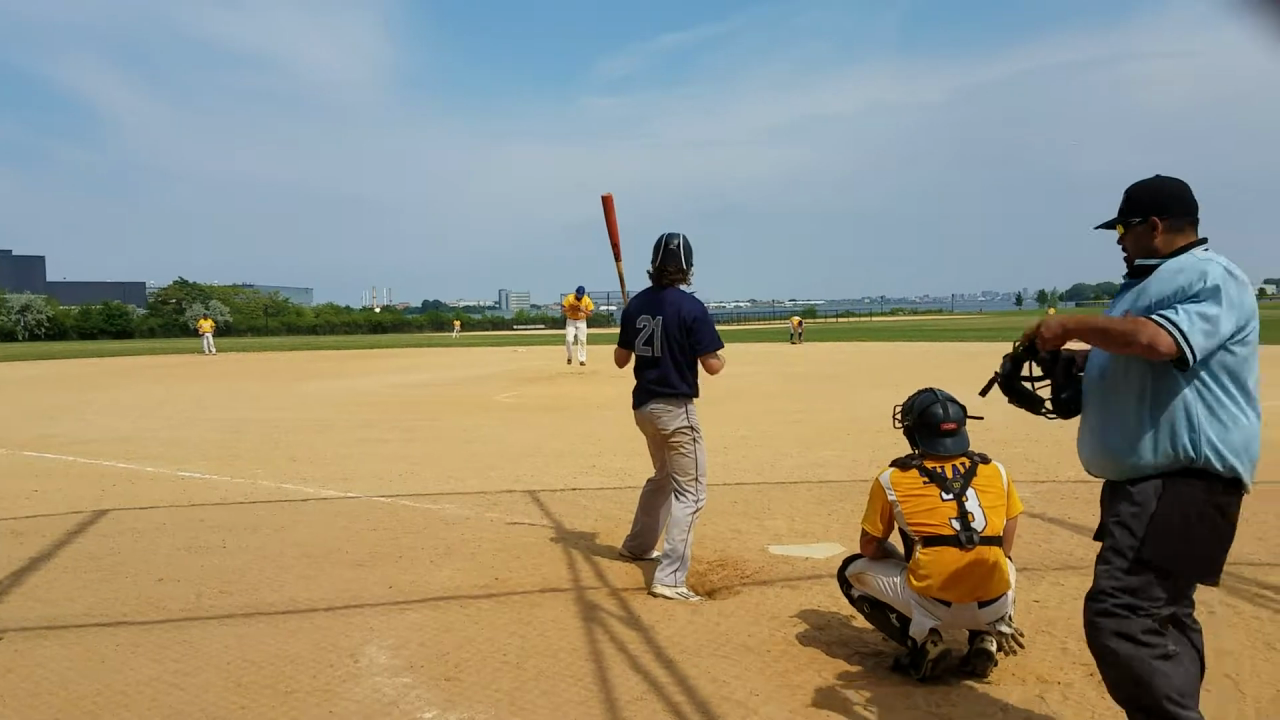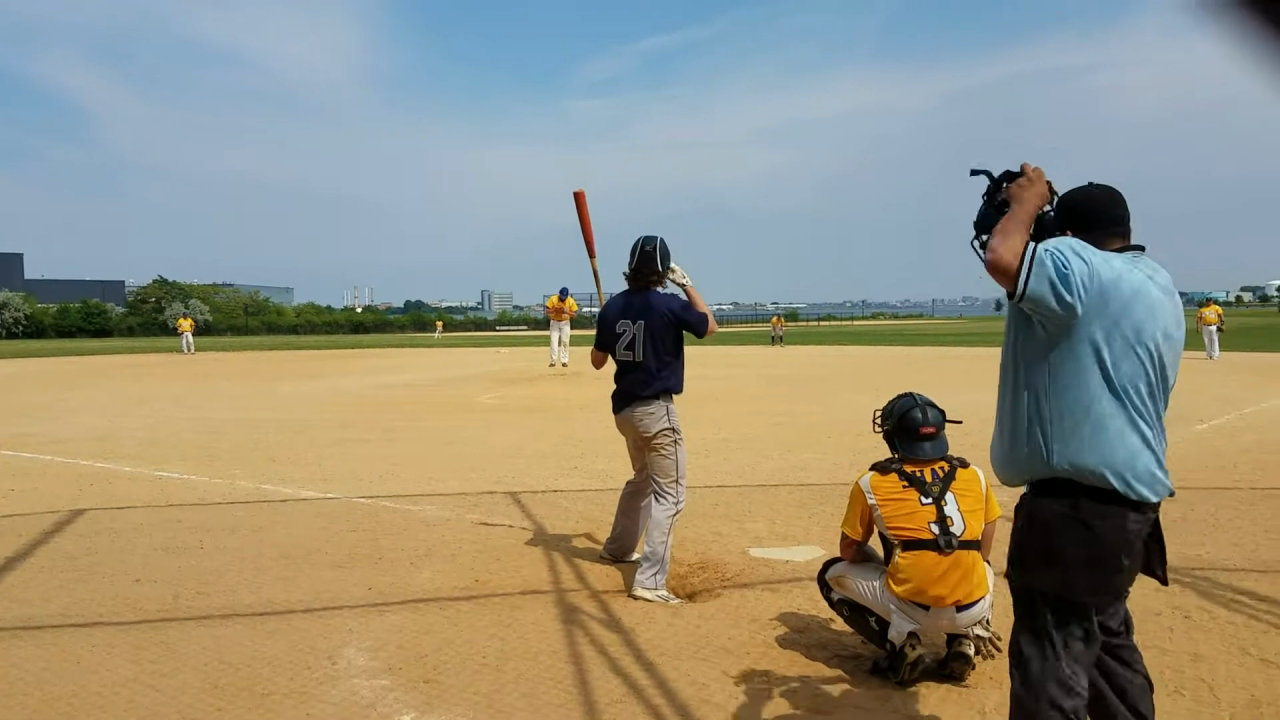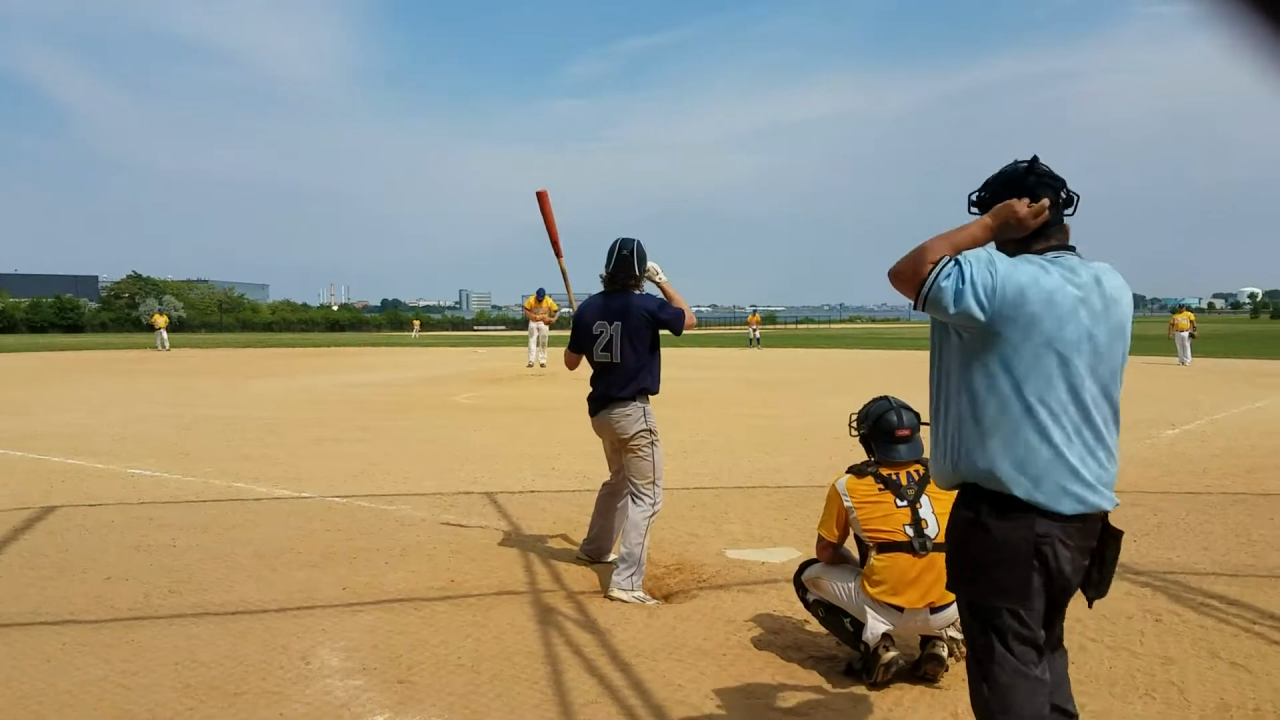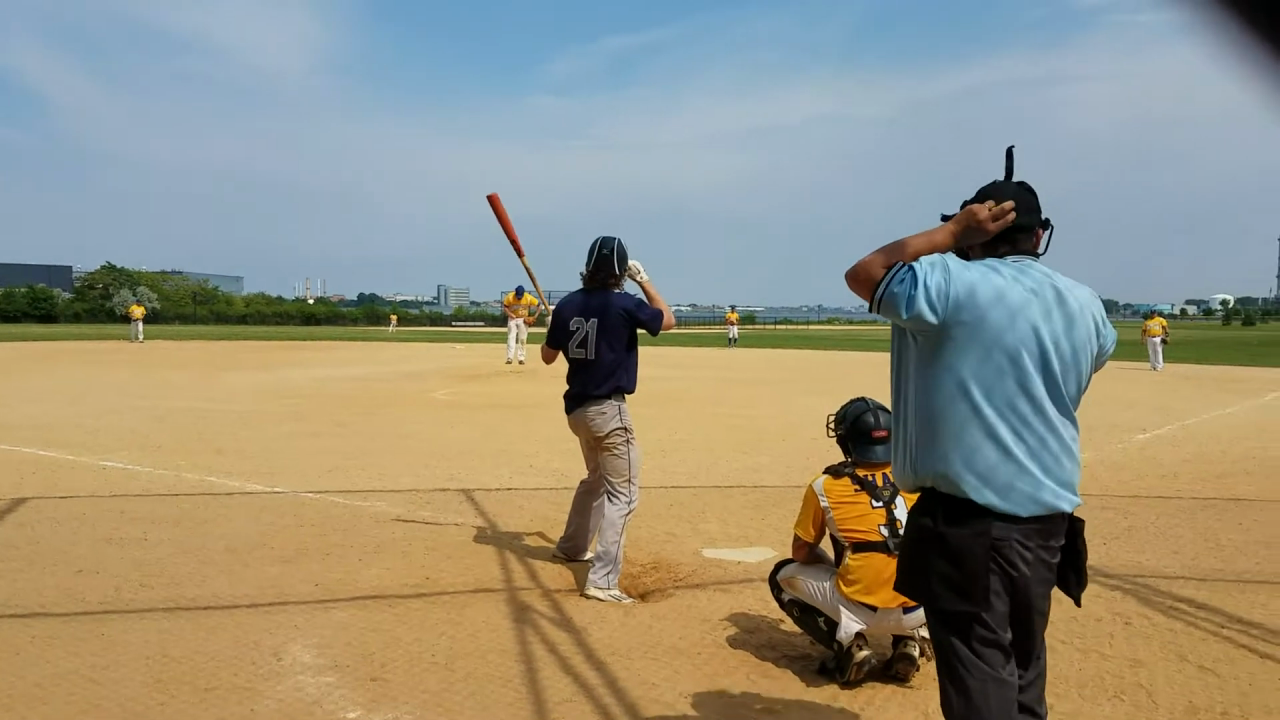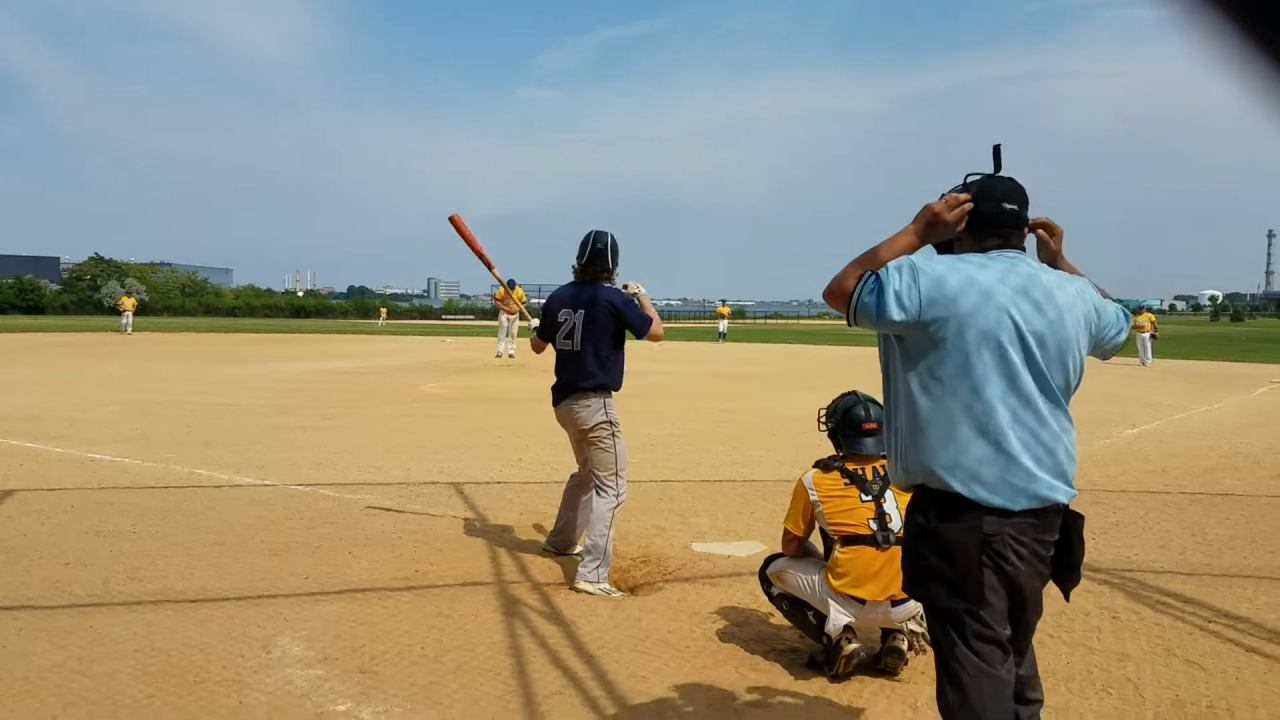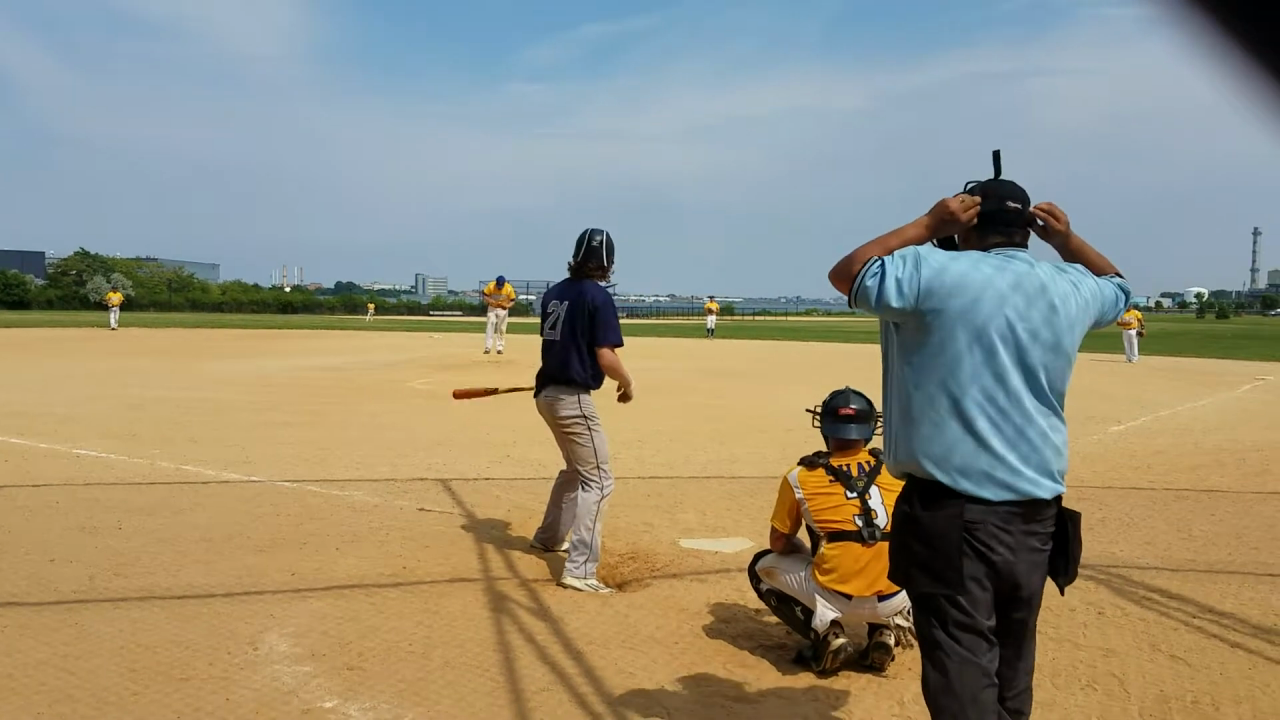
dt=0.3s
person 1, frame 1
left shoulder: (1213, 280)
right shoulder: (1144, 282)
left elbow: (1156, 343)
left wrist: (1072, 324)
right wrist: (1073, 358)
left hip: (1184, 487)
right hip: (1137, 485)
left knee: (1117, 614)
right knee: (1158, 618)
person 1, frame 2
left shoulder: (1079, 269)
right shoulder: (1158, 283)
left elbow: (1003, 260)
left wrist: (1026, 200)
left hip: (1079, 502)
right hip: (1127, 499)
left knee: (1053, 656)
right knee: (1105, 636)
person 1, frame 3
left shoulder: (997, 279)
right shoulder: (1113, 286)
left elbow: (907, 273)
left wrist: (989, 224)
left hip: (1005, 515)
right hip: (1083, 511)
left knee: (1009, 666)
right knee: (1040, 648)
person 1, frame 4
left shoulder: (952, 282)
right shoulder: (1083, 300)
left elbow: (862, 275)
left wrist: (949, 233)
left hip: (966, 520)
right hip: (1047, 516)
left knee: (978, 671)
right knee: (1021, 661)
person 1, frame 5
left shoulder: (932, 280)
right shoulder: (1071, 294)
left elbow: (841, 293)
right elbow: (1115, 329)
left wrist: (917, 232)
right wrist: (1059, 262)
left hip: (959, 516)
right hip: (1042, 511)
left knee: (975, 666)
right knee: (1013, 651)
person 1, frame 6
left shoulder: (933, 273)
right shoulder: (1070, 290)
left elbow: (845, 274)
right elbow: (1115, 287)
left wrist: (928, 225)
right wrist: (1067, 240)
left hip: (949, 509)
right hip: (1034, 510)
left knee: (960, 662)
right knee: (1010, 655)
person 2, frame 1
left shoulder: (636, 305)
right shoulder: (690, 307)
left elbow: (620, 360)
right elbow: (712, 365)
right wrist: (718, 357)
left hip: (644, 406)
right hip: (676, 408)
left knee: (663, 476)
right knee: (689, 493)
left ankle: (638, 545)
right ankle: (669, 578)
person 2, frame 2
left shoulder: (612, 307)
right shoulder: (669, 306)
left elbow: (597, 362)
right elbow: (710, 326)
right wrist: (686, 285)
left hip: (624, 408)
right hip: (656, 409)
left knee: (642, 478)
right knee: (669, 494)
left ankle: (618, 548)
right ankle: (650, 581)
person 2, frame 3
left shoulder: (588, 308)
right shoulder: (646, 306)
left elbow: (571, 362)
right elbow: (689, 320)
right wrist: (662, 281)
left hip: (601, 410)
right hip: (632, 411)
left knee: (619, 479)
right knee: (646, 495)
left ankle: (595, 548)
right ankle: (626, 582)
person 2, frame 4
left shoulder: (567, 305)
right shoulder: (624, 305)
left elbow: (548, 356)
right elbow: (668, 321)
right wrist: (643, 280)
left hip: (577, 407)
right hip: (608, 409)
left knee: (596, 477)
right knee: (622, 493)
left ankle: (571, 546)
right ankle: (602, 580)
person 2, frame 5
left shoulder: (558, 297)
right shoulder: (612, 299)
left elbow: (537, 346)
right elbow: (656, 332)
left wrist: (543, 325)
right wrist: (642, 296)
left hip: (565, 400)
right hip: (594, 403)
left knee: (587, 471)
right knee: (610, 486)
left ankle: (561, 540)
right ankle: (592, 574)
person 2, frame 6
left shoulder: (554, 292)
right shoulder: (598, 297)
right elbow: (606, 359)
right wrist: (628, 385)
left hip: (548, 392)
right hip: (572, 397)
left knee: (577, 468)
right knee: (597, 480)
left ankle: (549, 536)
right ankle: (580, 570)
person 3, frame 1
left shoulder: (892, 479)
right shoulder: (996, 471)
left elbow: (870, 548)
right elbow: (1004, 549)
left hip: (933, 605)
right hip: (993, 606)
left knee: (853, 571)
left ankle: (923, 640)
right ankle: (986, 637)
person 3, frame 2
left shoulder: (872, 483)
right shoulder: (974, 475)
left elbow: (850, 551)
right elbow: (983, 550)
left hip: (912, 610)
right hip: (972, 609)
left knee: (832, 574)
left ankle: (901, 644)
right ankle: (963, 640)
person 3, frame 3
left shoulder: (848, 486)
left elbow: (825, 553)
left hip: (886, 611)
right hip: (945, 611)
left knee: (808, 575)
left ankle: (876, 646)
right ankle: (938, 641)
person 3, frame 4
left shoulder: (825, 486)
left elbow: (801, 552)
left hip: (860, 610)
right hip: (917, 611)
left knee: (783, 575)
left ankle: (849, 644)
right ankle: (908, 641)
person 3, frame 5
left shoulder: (815, 480)
left elbow: (791, 547)
left hip: (849, 602)
right hip: (906, 605)
left knee: (773, 570)
left ankle: (837, 639)
right ankle: (898, 635)
person 3, frame 6
left shoulder: (800, 476)
left elbow: (779, 544)
left hip: (836, 598)
right hip: (893, 600)
left knee: (762, 566)
left ankle: (826, 635)
right ankle: (884, 629)
